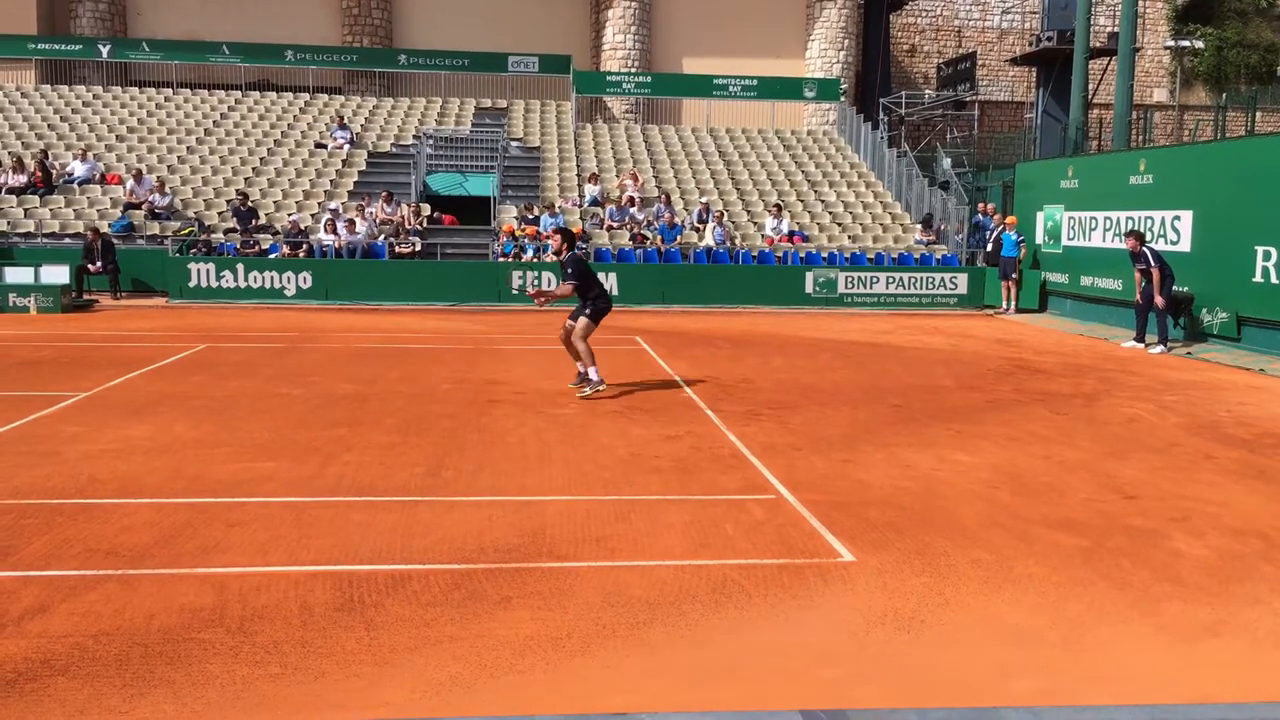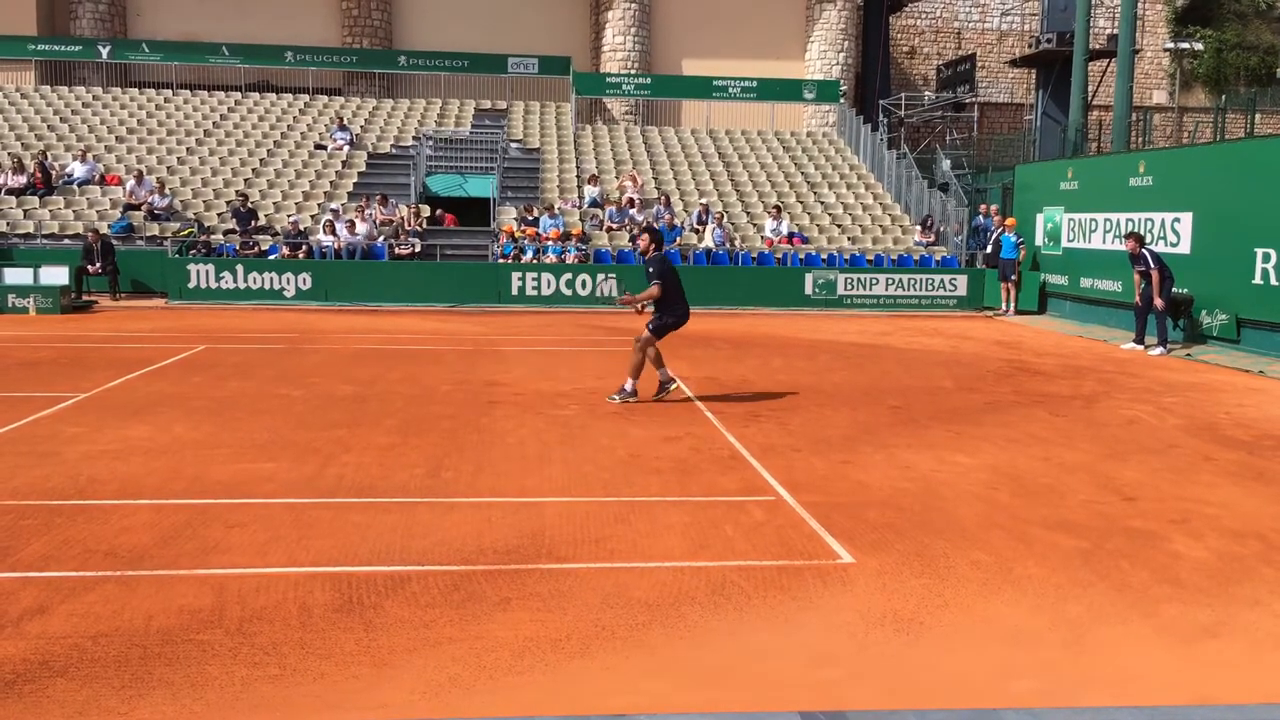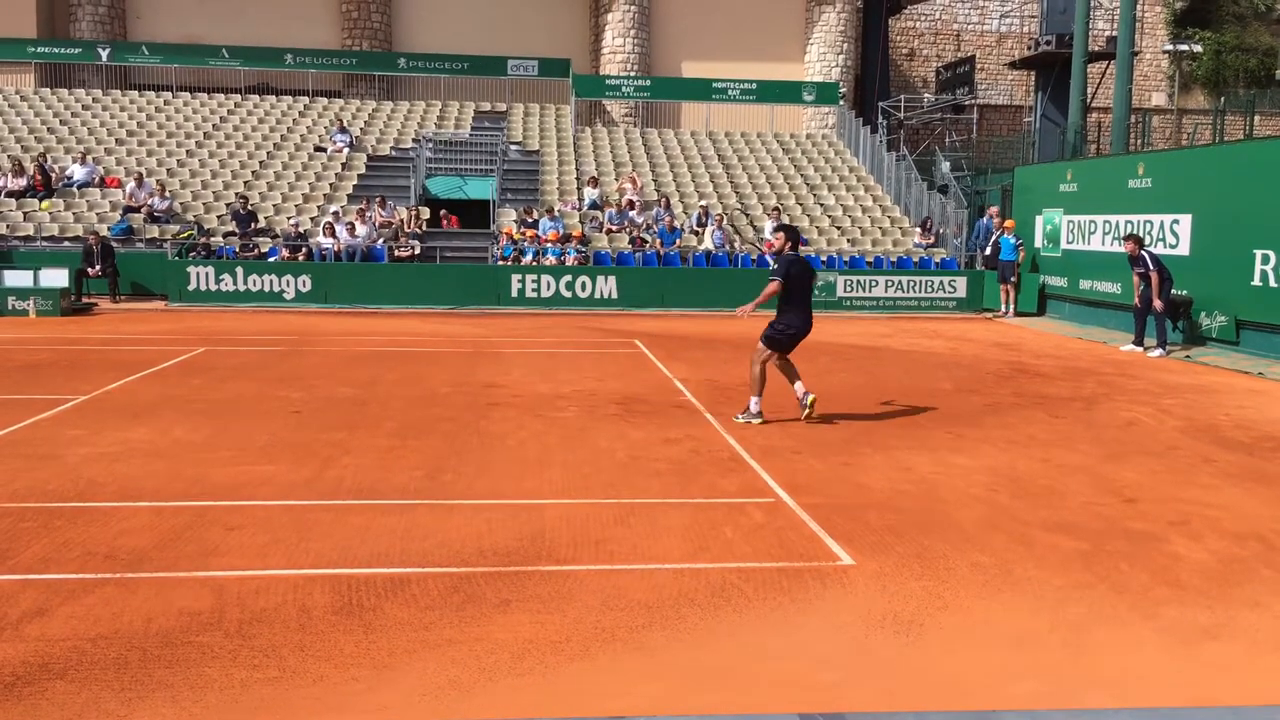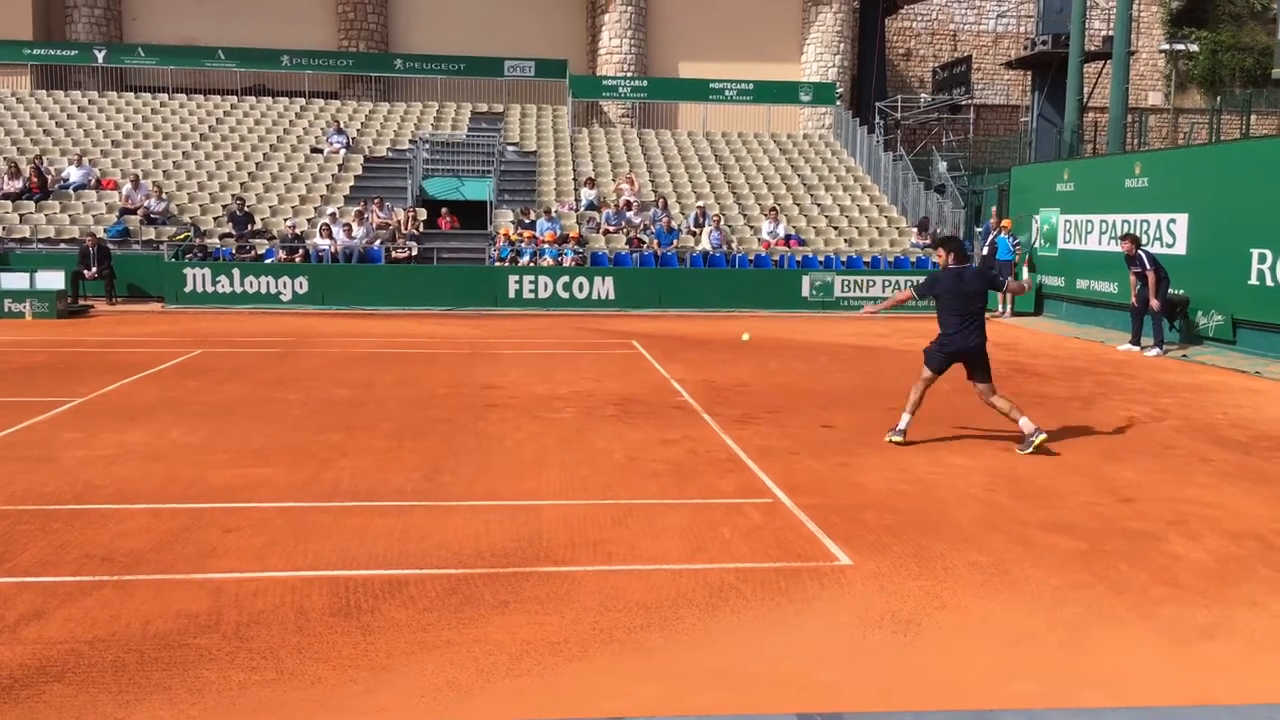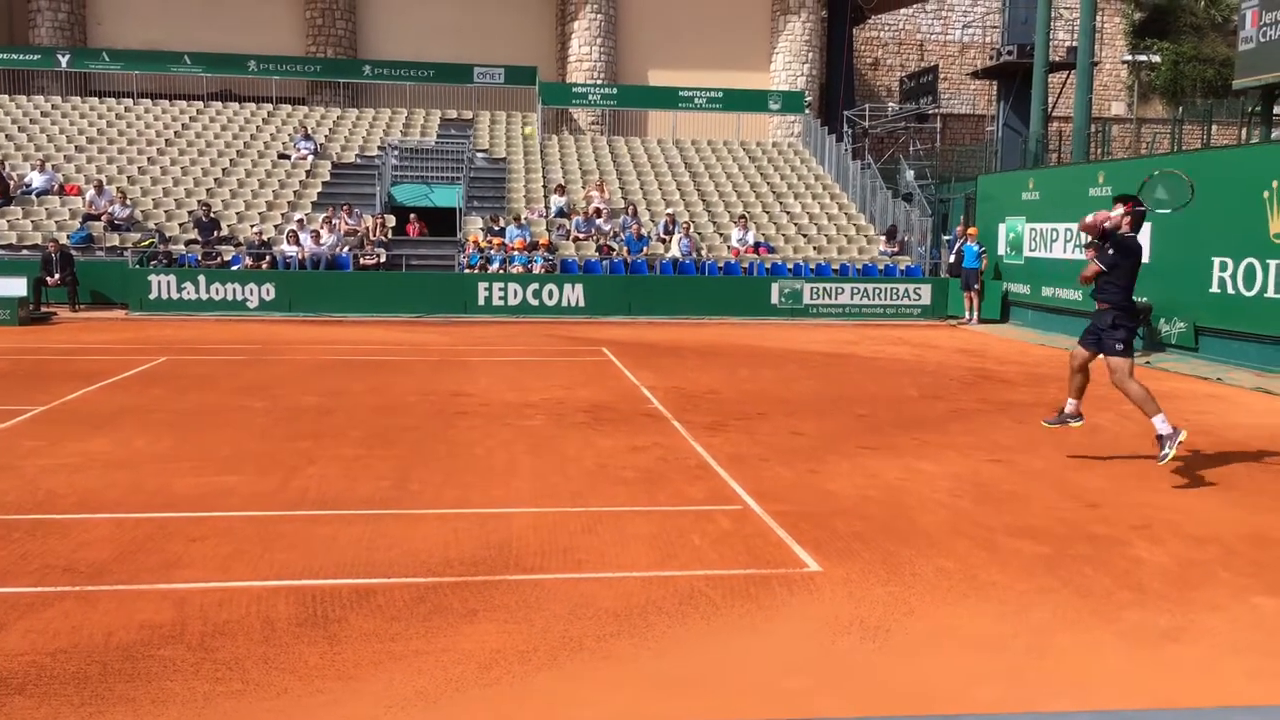
dt=0.4s
person 1, frame 1
left shoulder: (572, 261)
right shoulder: (567, 261)
left elbow: (568, 290)
right elbow: (564, 287)
left wrist: (544, 294)
right wrist: (546, 293)
left hip: (599, 303)
right hip: (588, 303)
left knee: (578, 337)
right knee: (565, 335)
left ankle: (595, 379)
right ankle: (584, 372)
person 1, frame 2
left shoulder: (654, 262)
right shoulder: (659, 261)
left elbow: (655, 292)
left wrist: (632, 299)
right wrist: (643, 303)
left hip: (670, 314)
right hip: (673, 313)
left knee: (639, 345)
right knee: (645, 344)
left ankle: (629, 390)
right ankle: (666, 380)
person 1, frame 3
left shoulder: (783, 262)
right shoulder: (806, 264)
left elbow: (774, 287)
right elbow: (813, 278)
left wrist: (753, 304)
left hip: (786, 323)
right hip: (804, 323)
left knee: (758, 360)
right knee: (780, 358)
left ankle: (754, 410)
right ankle: (804, 395)
person 1, frame 4
left shoulder: (941, 278)
right shoulder: (982, 275)
left elbow: (906, 295)
right elbow: (1015, 288)
left wrist: (877, 307)
right wrist: (1024, 285)
left hip: (949, 344)
right hip: (975, 344)
left knee: (922, 383)
right knee: (990, 394)
left ankle: (900, 429)
right ankle: (1031, 430)
person 1, frame 5
left shoulder: (1125, 245)
right shoulder: (1112, 237)
left elbow: (1087, 273)
right elbow: (1086, 226)
left wrist: (1091, 257)
right wrist: (1106, 218)
left hip: (1119, 319)
right hip: (1103, 316)
left knee: (1122, 379)
right knee: (1077, 363)
left ankle: (1166, 432)
right ankle: (1072, 411)
